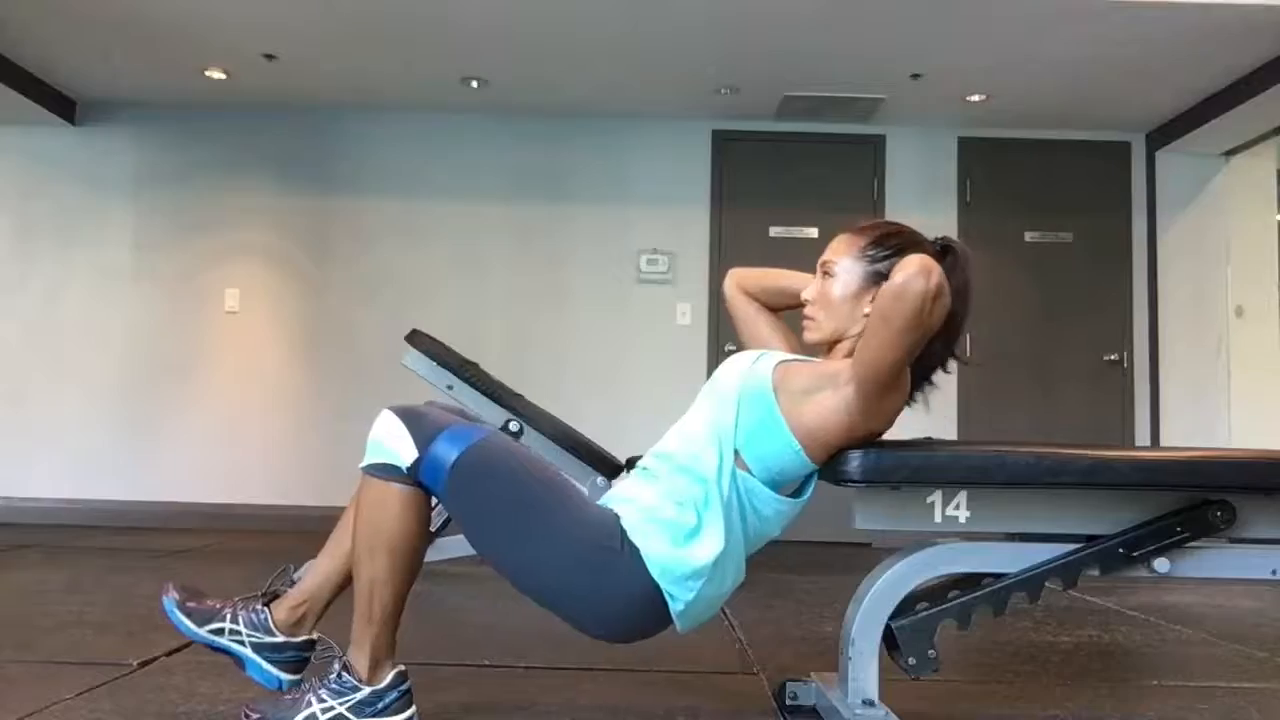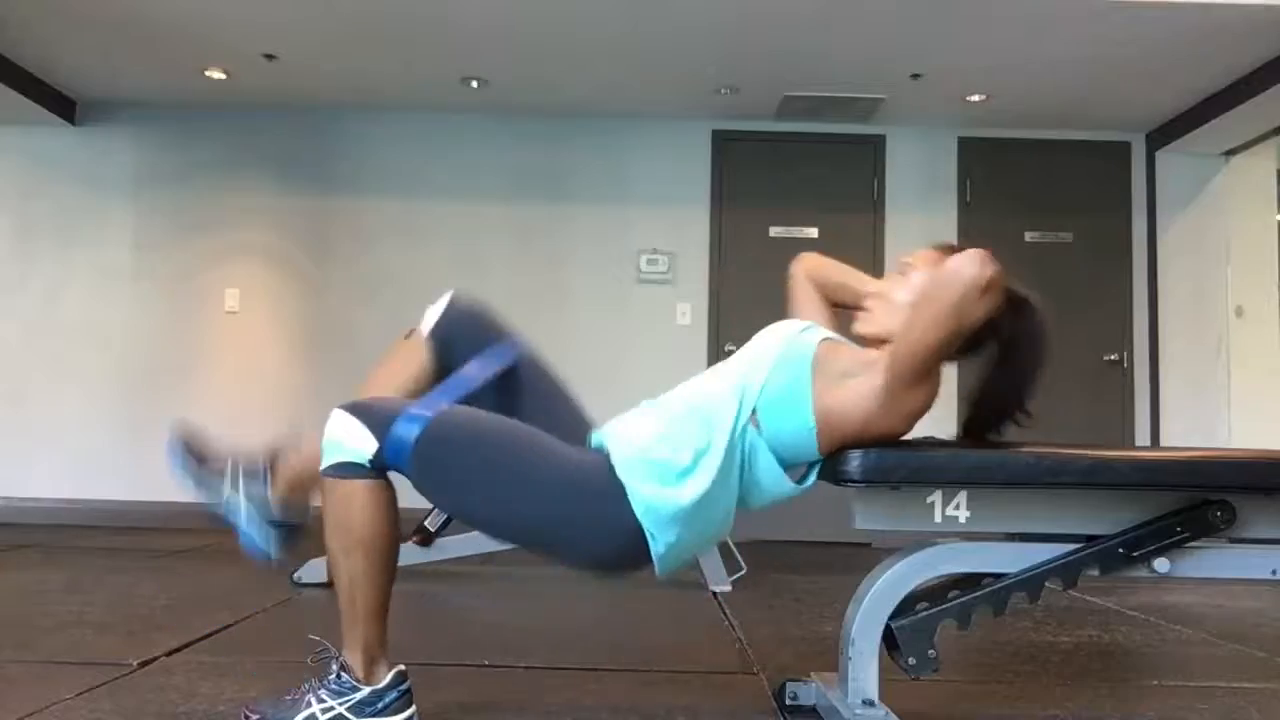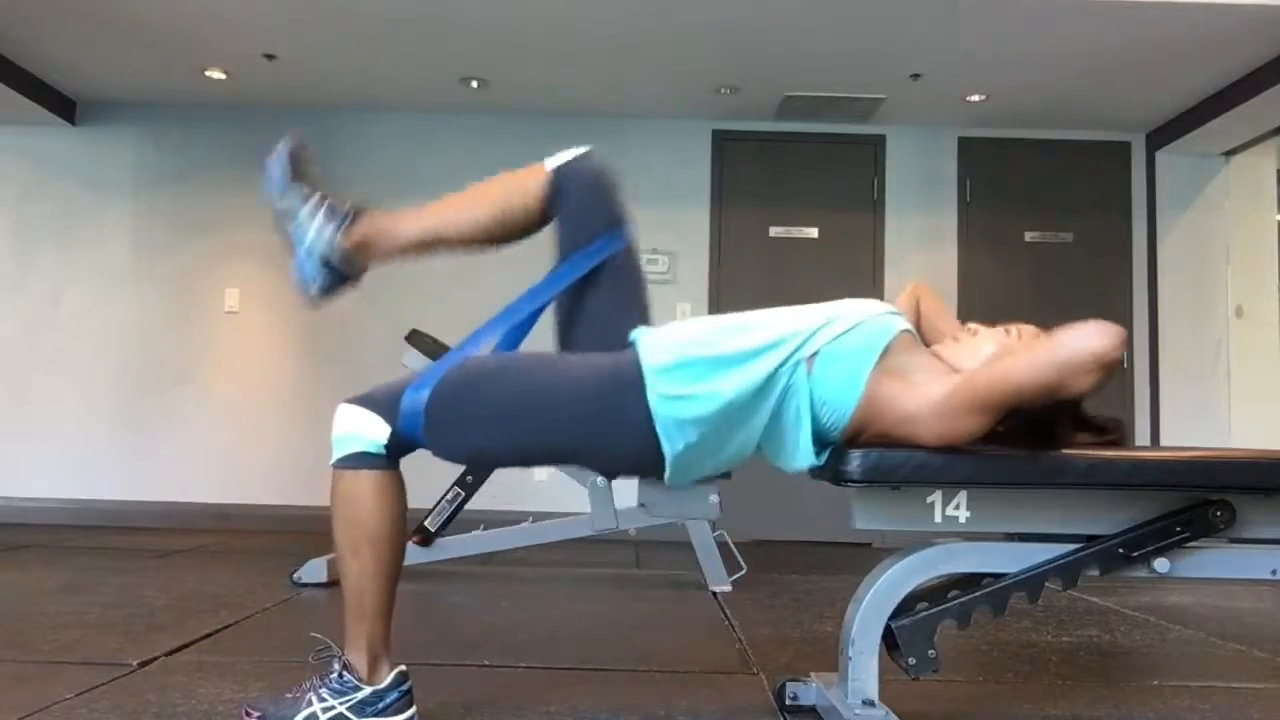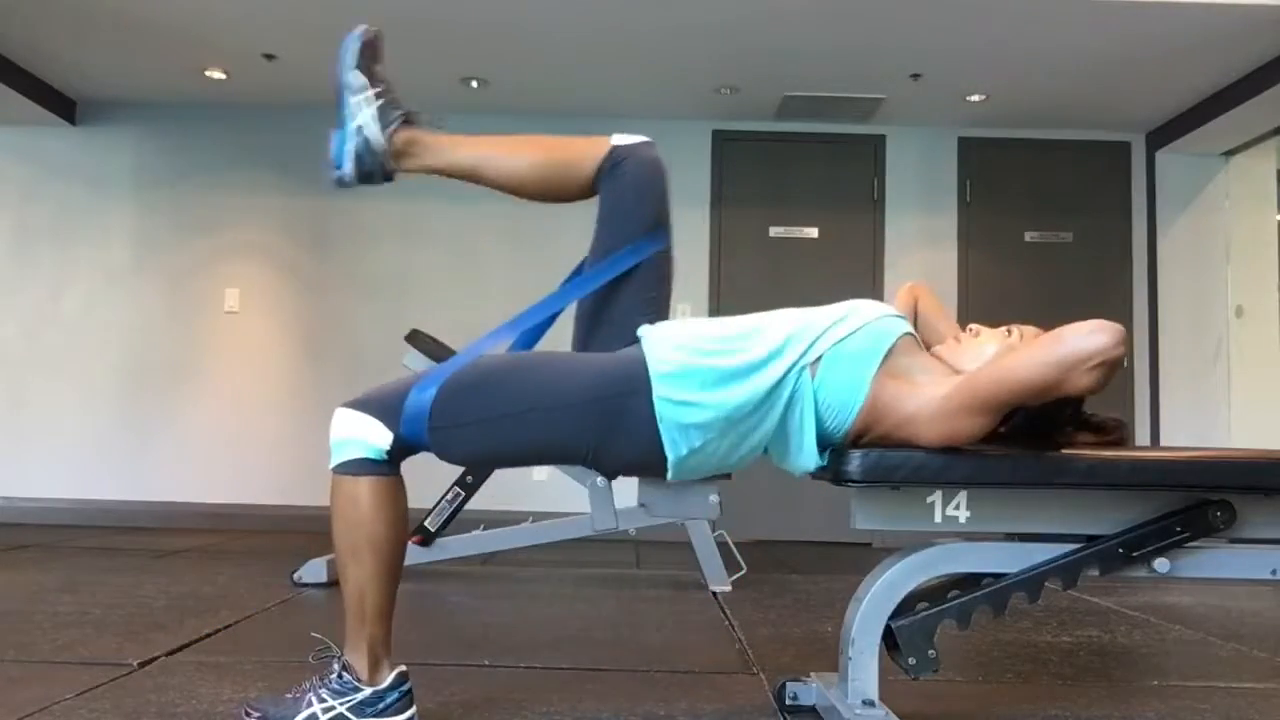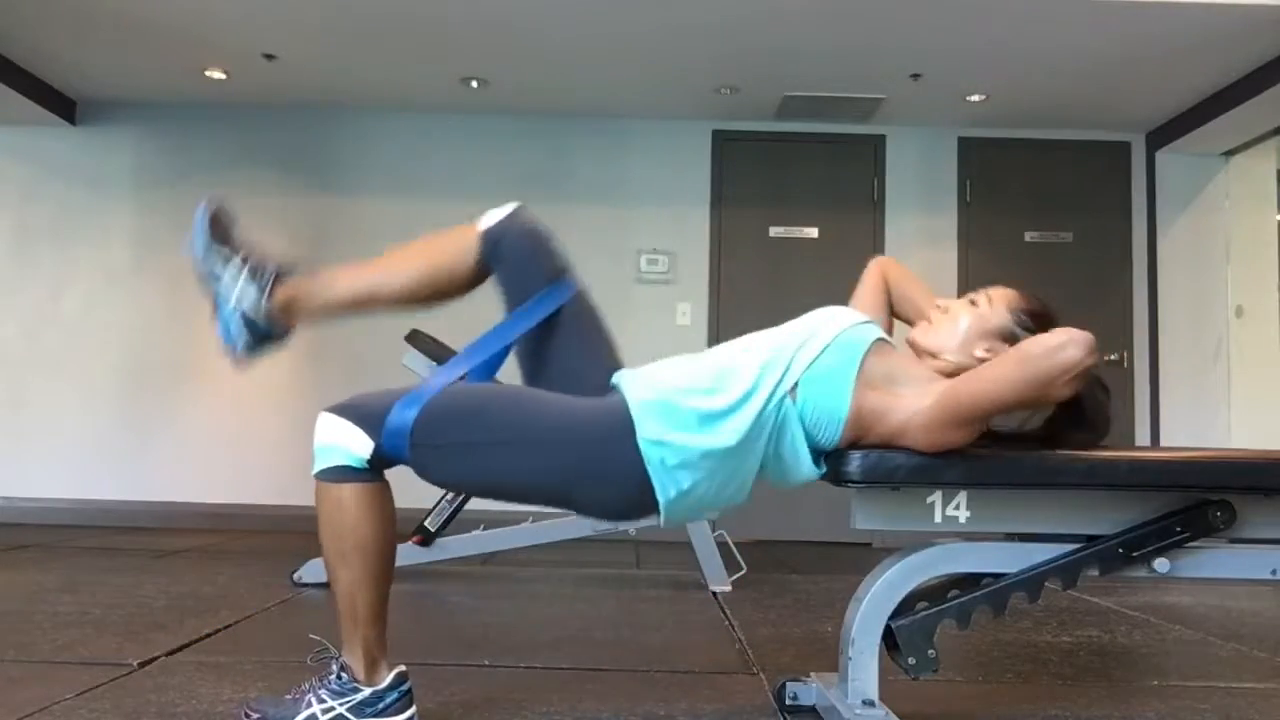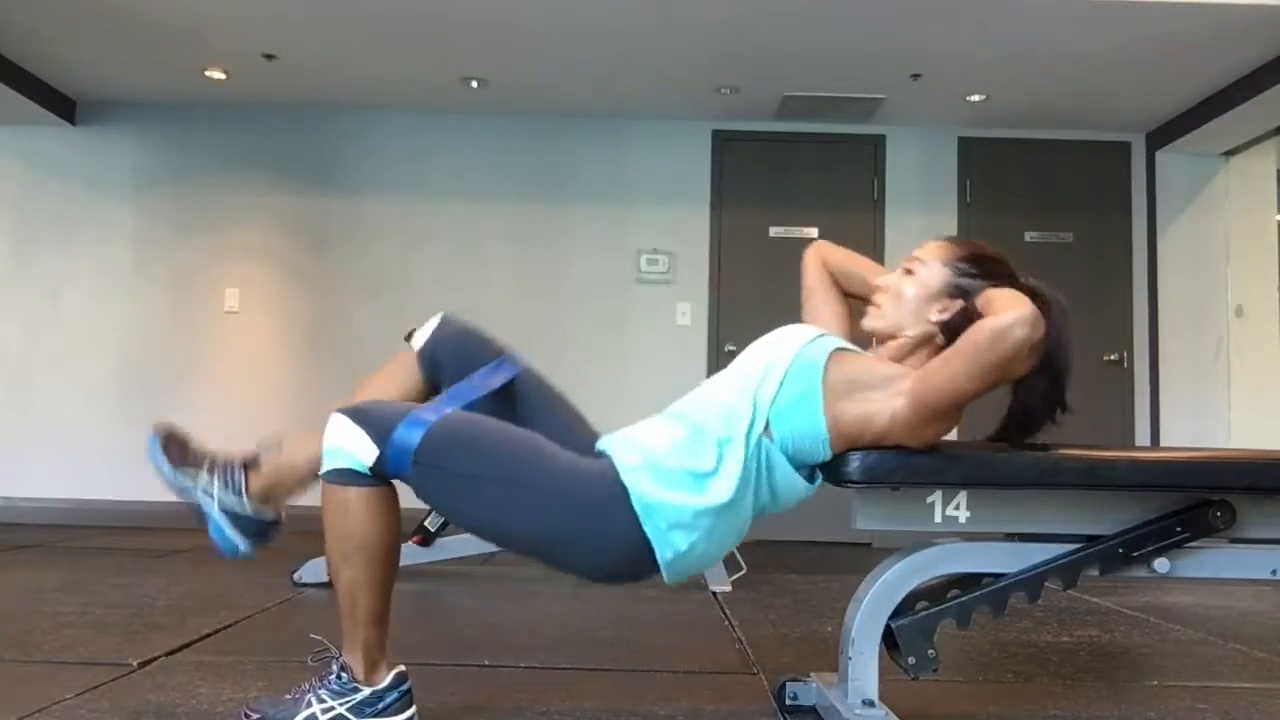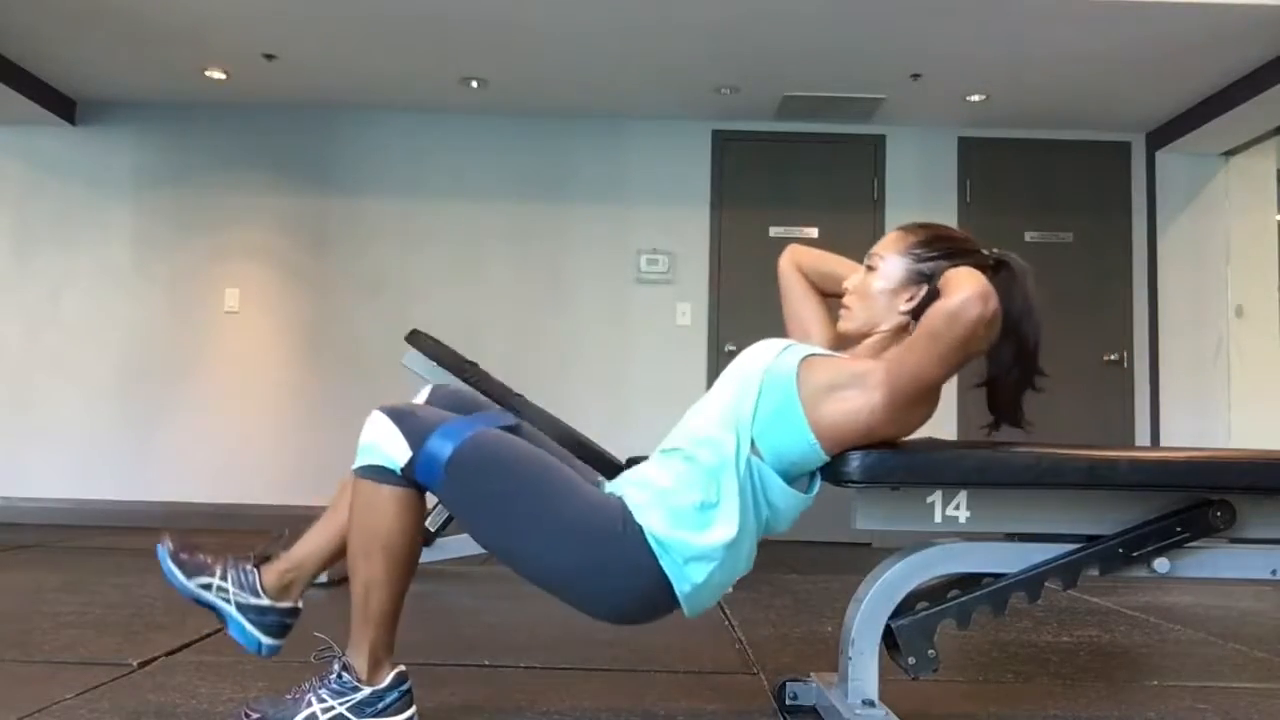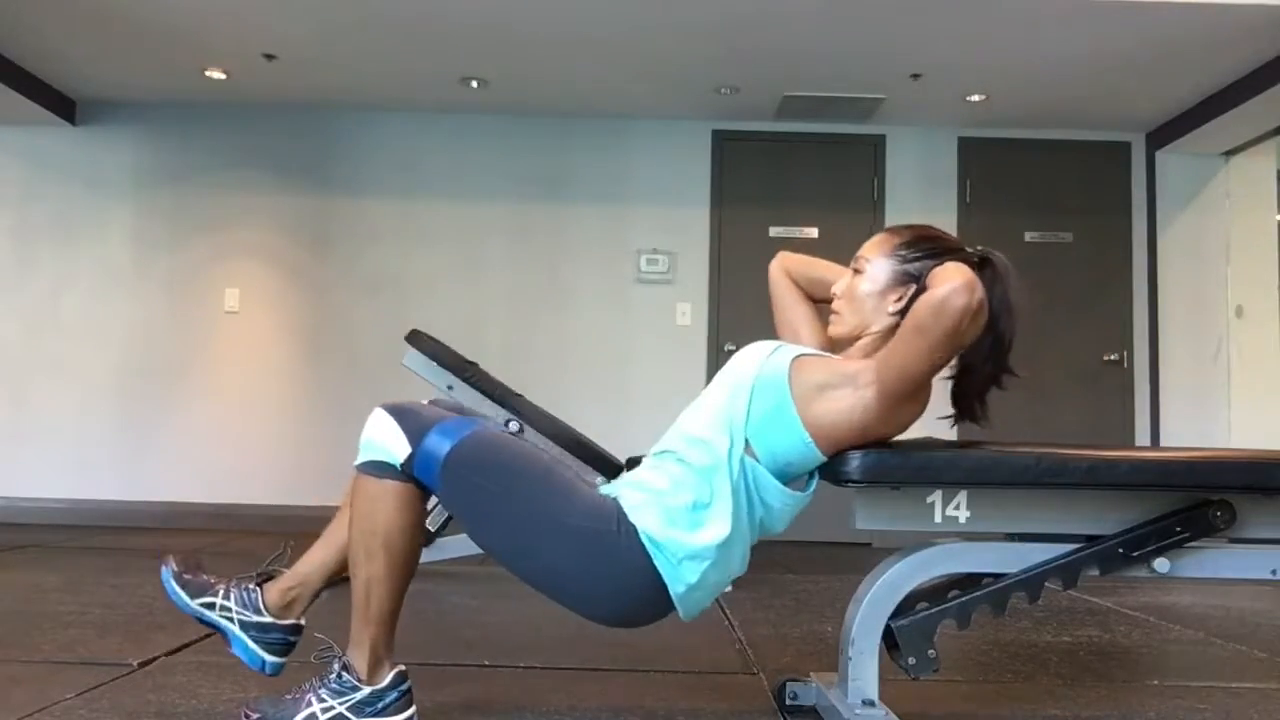
dt=0.3s
person 1, frame 1
left shoulder: (858, 396)
right shoulder: (803, 371)
left elbow: (920, 280)
right elbow: (737, 281)
left wrist: (874, 285)
right wrist: (831, 286)
left hip: (627, 572)
right hip: (620, 533)
left knee: (403, 435)
right knee: (426, 432)
right ankle: (284, 627)
person 1, frame 2
left shoulder: (890, 389)
right shoulder: (837, 357)
left elbow: (975, 271)
right elbow: (805, 265)
left wrist: (929, 284)
right wrist: (881, 294)
left hip: (623, 506)
right hip: (610, 461)
left knee: (361, 428)
right knee: (455, 323)
right ankle: (274, 494)
person 1, frame 3
left shoulder: (947, 407)
right shoulder: (923, 369)
left elbow: (1100, 343)
right elbow: (916, 292)
left wrist: (1012, 356)
right wrist: (951, 339)
left hip: (639, 405)
right hip: (639, 372)
left knee: (365, 423)
right knee: (577, 177)
right ankle: (347, 244)
person 1, frame 4
left shoulder: (944, 408)
right shoulder: (920, 367)
left elbow: (1102, 340)
right elbow: (913, 293)
left wrist: (997, 358)
right wrist: (952, 339)
left hip: (640, 404)
right hip: (644, 364)
left knee: (366, 428)
right knee: (632, 163)
right ankle: (396, 144)
person 1, frame 5
left shoulder: (932, 408)
right shoulder: (884, 352)
left elbow: (1071, 347)
right elbow: (881, 265)
left wrist: (994, 324)
right wrist: (942, 304)
left hip: (633, 450)
right hip: (625, 409)
left knee: (351, 432)
right knee: (510, 235)
right ankle: (281, 298)
person 1, frame 6
left shoulder: (904, 403)
right shoulder: (847, 359)
left elbow: (1022, 324)
right elbow: (819, 252)
left wrist: (975, 288)
right wrist: (897, 290)
left hip: (624, 515)
right hip: (615, 469)
left knee: (359, 435)
right knee: (444, 347)
right ankle: (251, 494)
person 1, frame 7
left shoulder: (883, 394)
right shoulder: (833, 362)
left elbow: (973, 306)
right elbow: (793, 258)
left wrist: (963, 271)
right wrist: (881, 273)
left hip: (637, 558)
right hip: (628, 518)
left knee: (397, 436)
right knee: (438, 409)
right ankle: (270, 592)
person 1, frame 8
left shoulder: (875, 393)
right shoulder: (829, 366)
left elbow: (961, 294)
right elbow: (785, 266)
left wrist: (938, 272)
right wrist: (867, 280)
left hip: (633, 559)
right hip: (625, 524)
left knee: (400, 432)
right knee: (432, 430)
right ankle: (273, 609)
